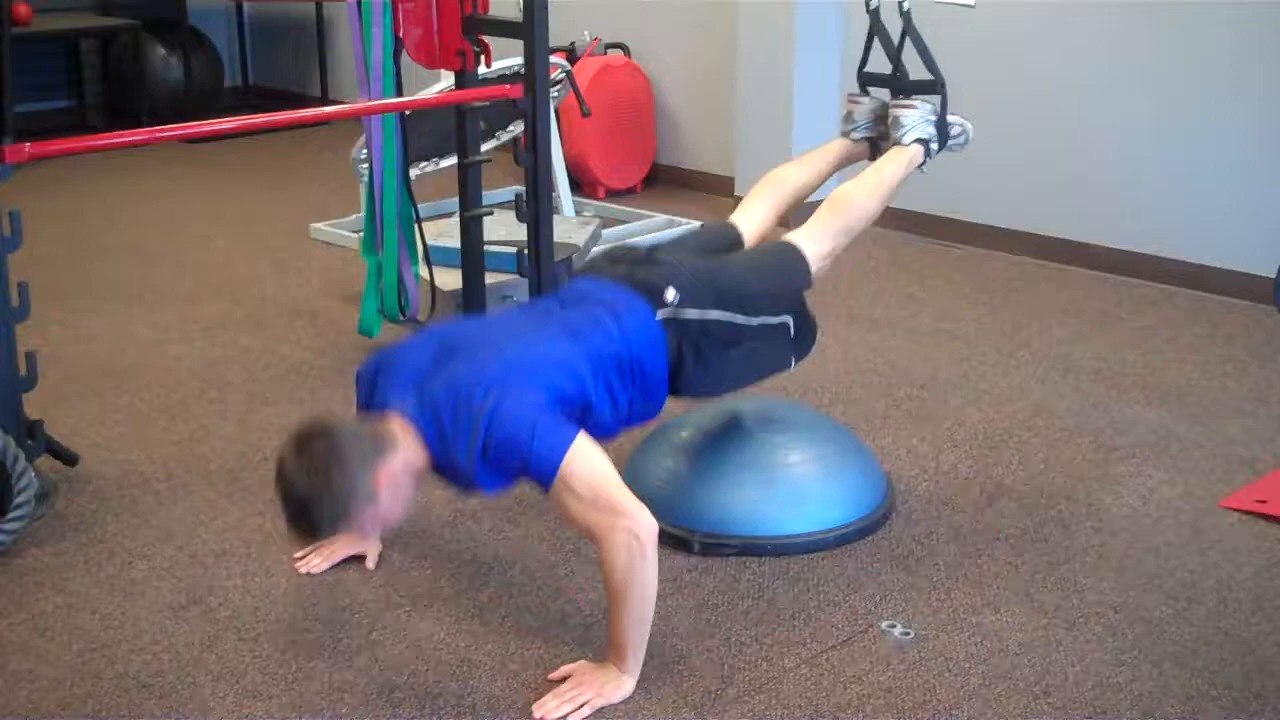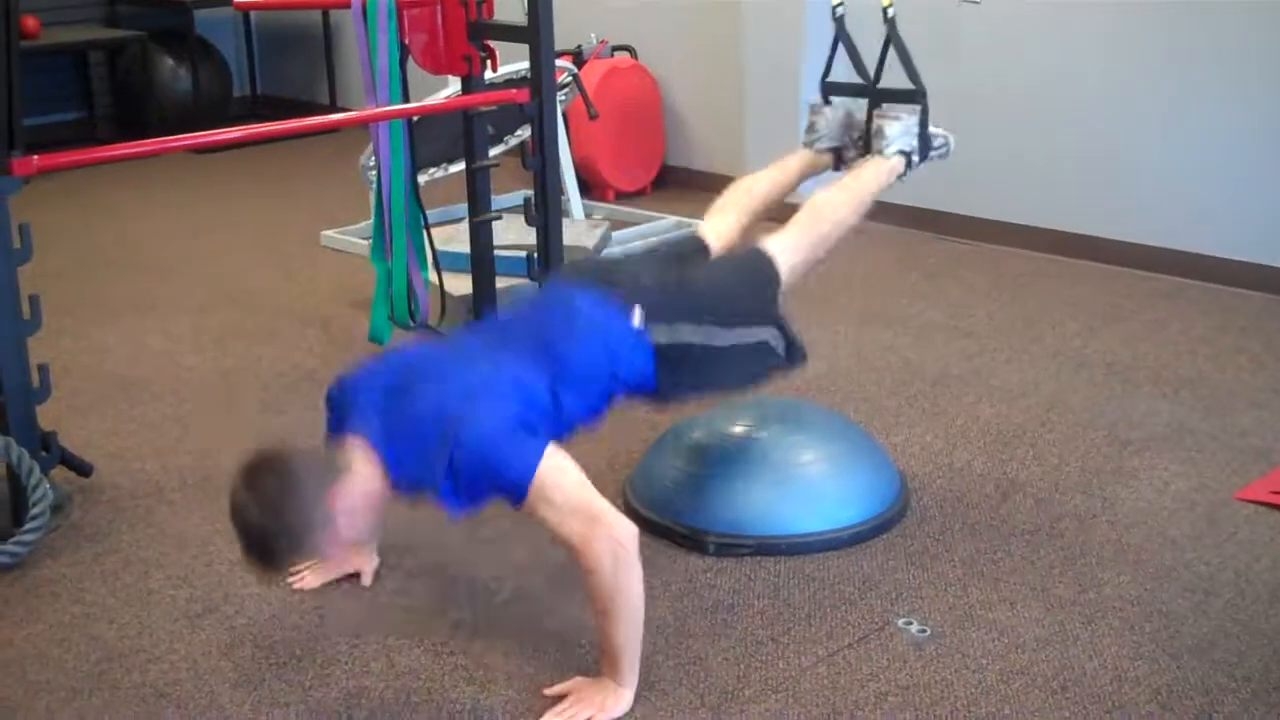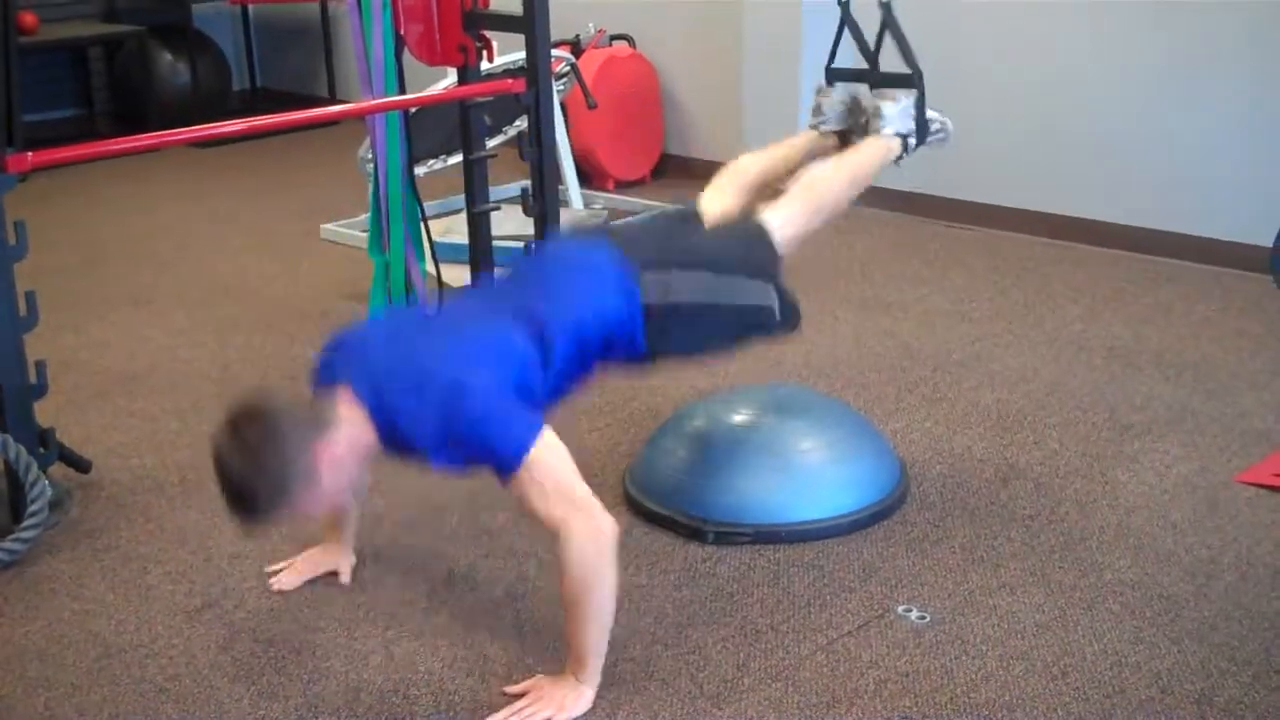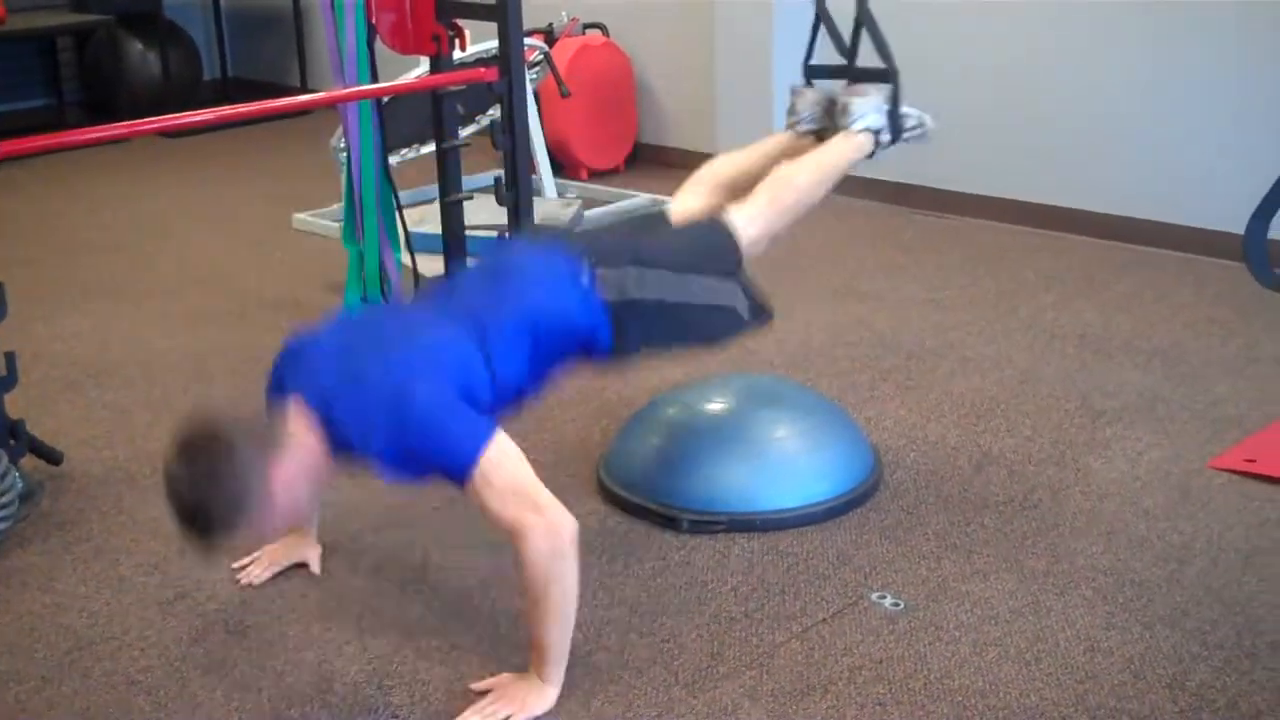
dt=1s
person 1, frame 1
left shoulder: (496, 428)
right shoulder: (389, 378)
left elbow: (632, 530)
right wrist: (359, 530)
left hip: (670, 328)
right hip: (608, 289)
left knee: (803, 252)
right knee: (745, 229)
left ankle: (912, 139)
right ankle: (858, 133)
person 1, frame 2
left shoulder: (461, 452)
right shoulder: (356, 395)
left elbow: (611, 538)
right wrist: (358, 549)
left hip: (639, 336)
right hip: (572, 301)
left knee: (777, 259)
right knee: (713, 240)
left ankle: (892, 149)
right ankle: (824, 144)
person 1, frame 3
left shoulder: (454, 408)
right shoulder: (341, 368)
left elbow: (586, 529)
right wrist: (337, 541)
left hip: (633, 299)
right hip: (565, 270)
left knee: (774, 233)
right knee: (711, 215)
left ankle: (890, 131)
right ankle: (829, 124)
person 1, frame 4
left shoulder: (405, 417)
right shoulder: (295, 374)
left elbow: (548, 528)
right wrist: (297, 531)
left hip: (588, 298)
right hip: (524, 272)
left knee: (736, 235)
right knee: (681, 217)
left ankle: (862, 128)
right ankle: (805, 123)
